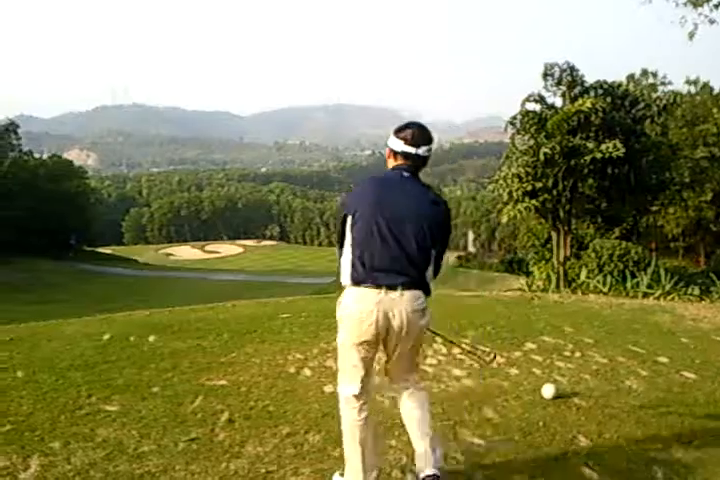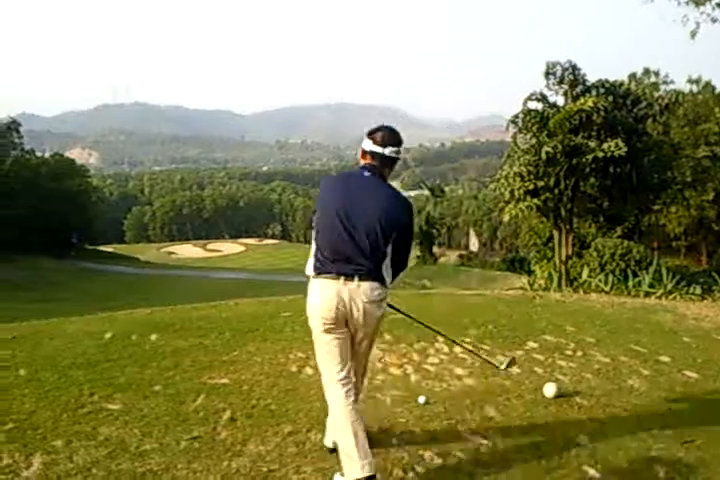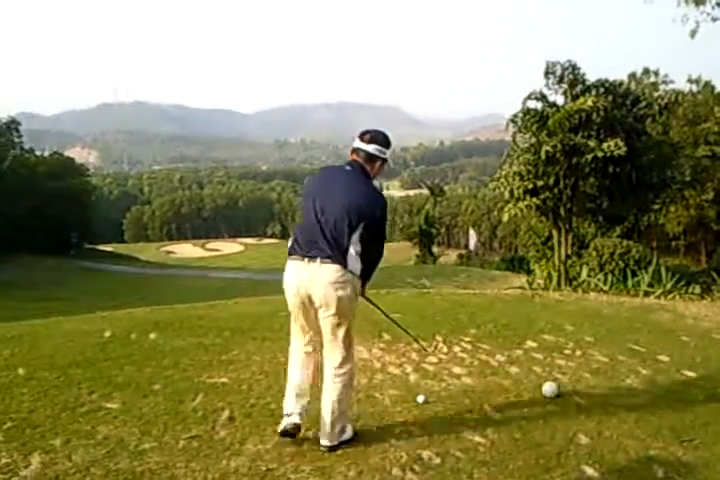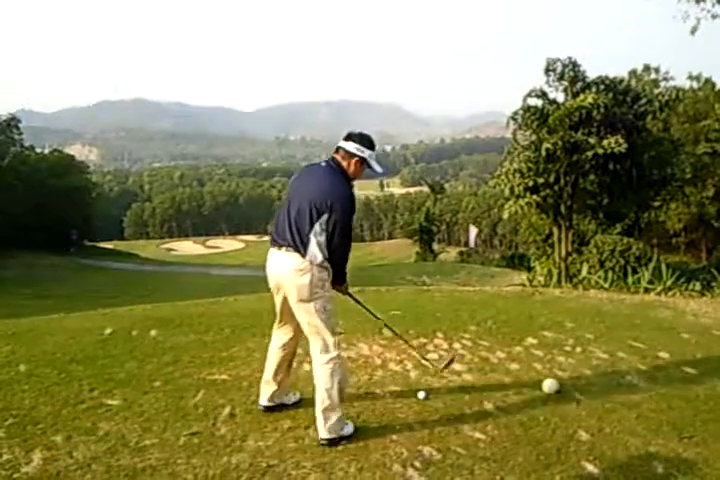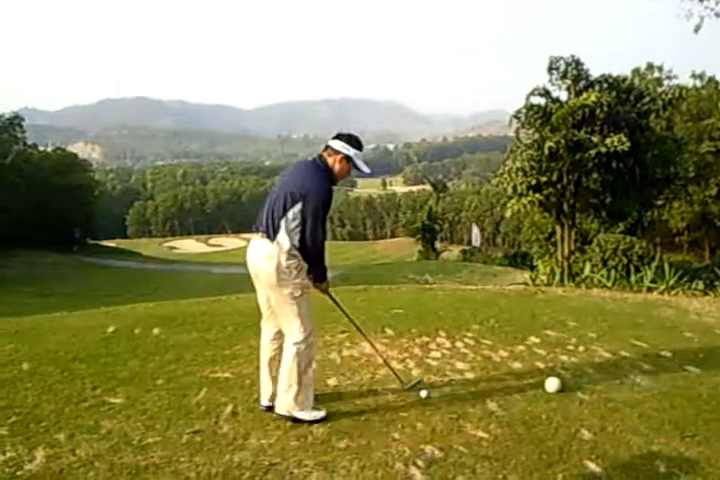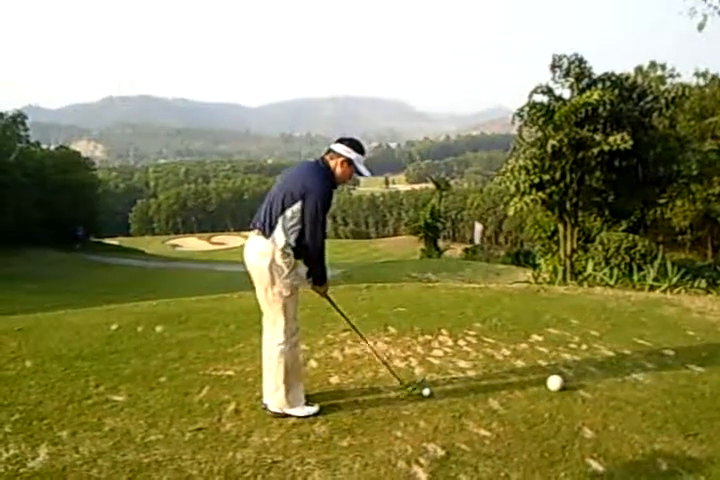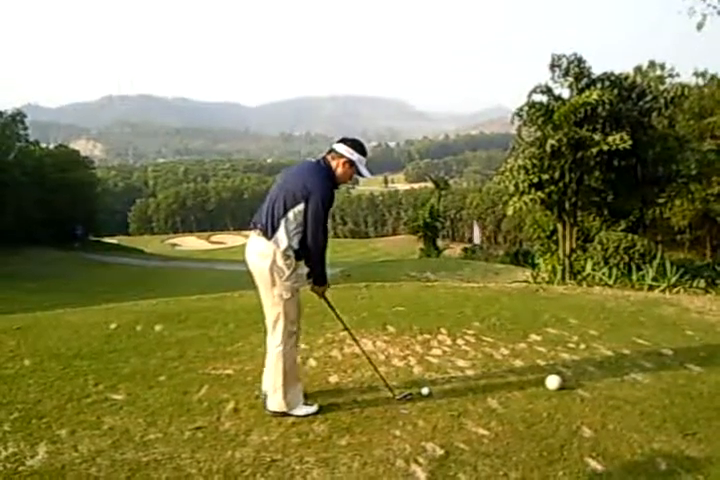
dt=0.3s
person 1, frame 1
left shoulder: (360, 191)
right shoulder: (436, 206)
right elbow: (434, 264)
left hip: (362, 301)
right hip: (410, 303)
left knee: (354, 393)
right knee: (408, 385)
person 1, frame 2
left shoulder: (328, 186)
right shoulder: (399, 205)
right elbow: (400, 260)
left hip: (325, 290)
right hip: (369, 293)
left knee: (337, 382)
right knee: (354, 375)
right ankle: (339, 434)
person 1, frame 3
left shoulder: (318, 177)
right shoulder: (373, 199)
right elbow: (372, 251)
right wrist: (360, 282)
left hip: (296, 270)
right hip: (335, 277)
left knee: (302, 345)
right knee: (339, 358)
left ankle: (292, 415)
right ankle: (333, 432)
person 1, frame 4
left shoulder: (306, 172)
right shoulder: (341, 194)
right elbow: (339, 243)
left wrist: (329, 272)
right wrist: (339, 279)
left hip: (276, 258)
right hip: (302, 268)
left knee: (285, 330)
right knee: (325, 347)
left ankle: (273, 394)
right ankle: (330, 425)
person 1, frame 5
left shoulder: (302, 169)
right shoulder: (319, 186)
right elbow: (313, 237)
left wrist: (311, 269)
right wrist: (320, 275)
left hip: (260, 250)
right hip: (278, 258)
left knee: (273, 327)
right knee: (299, 333)
left ankle: (271, 395)
right ankle: (292, 403)
person 1, frame 6
left shoulder: (304, 170)
right shoulder: (319, 185)
right elbow: (313, 237)
left wrist: (309, 269)
right wrist: (319, 278)
left hip: (258, 247)
right hip: (272, 255)
left knee: (274, 327)
right knee: (285, 332)
left ankle: (274, 392)
right ankle: (284, 401)
person 1, frame 7
left shoulder: (304, 169)
right shoulder: (321, 187)
right elbow: (316, 238)
left wrist: (310, 272)
right wrist: (320, 279)
left hip: (260, 246)
right hip: (274, 255)
left knee: (285, 324)
right knee: (284, 330)
left ankle: (273, 385)
right ankle: (283, 400)
